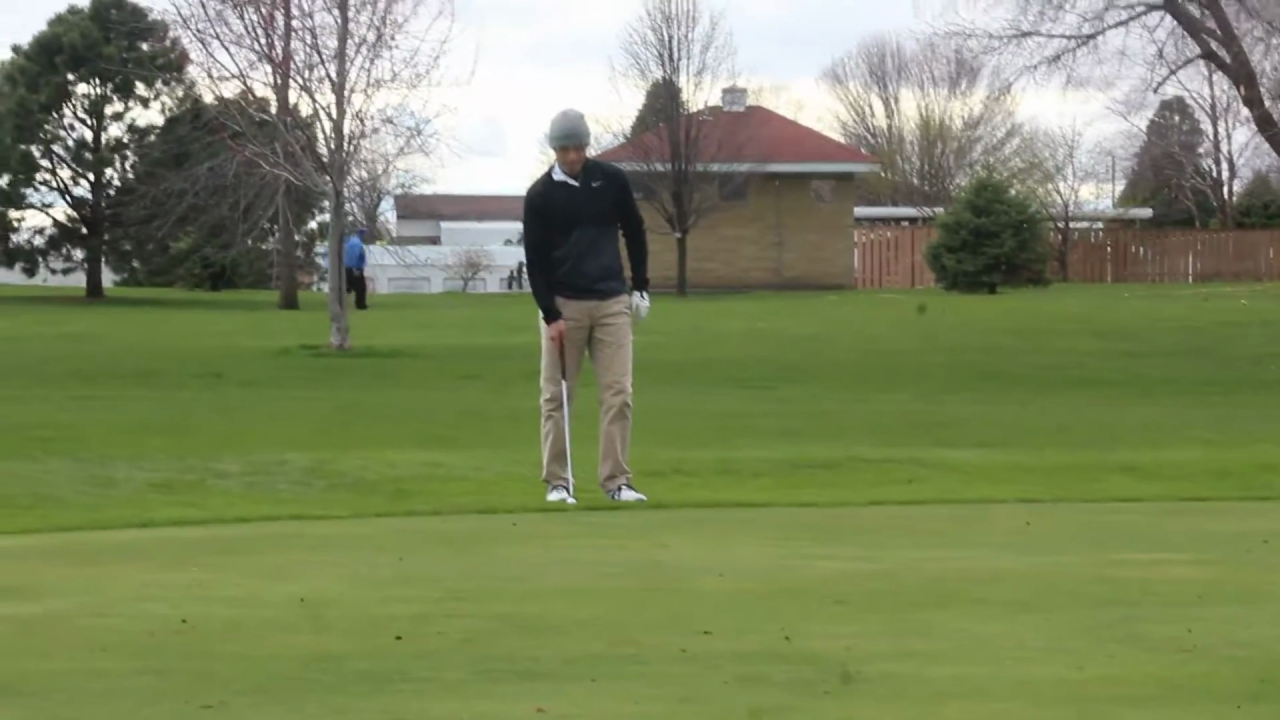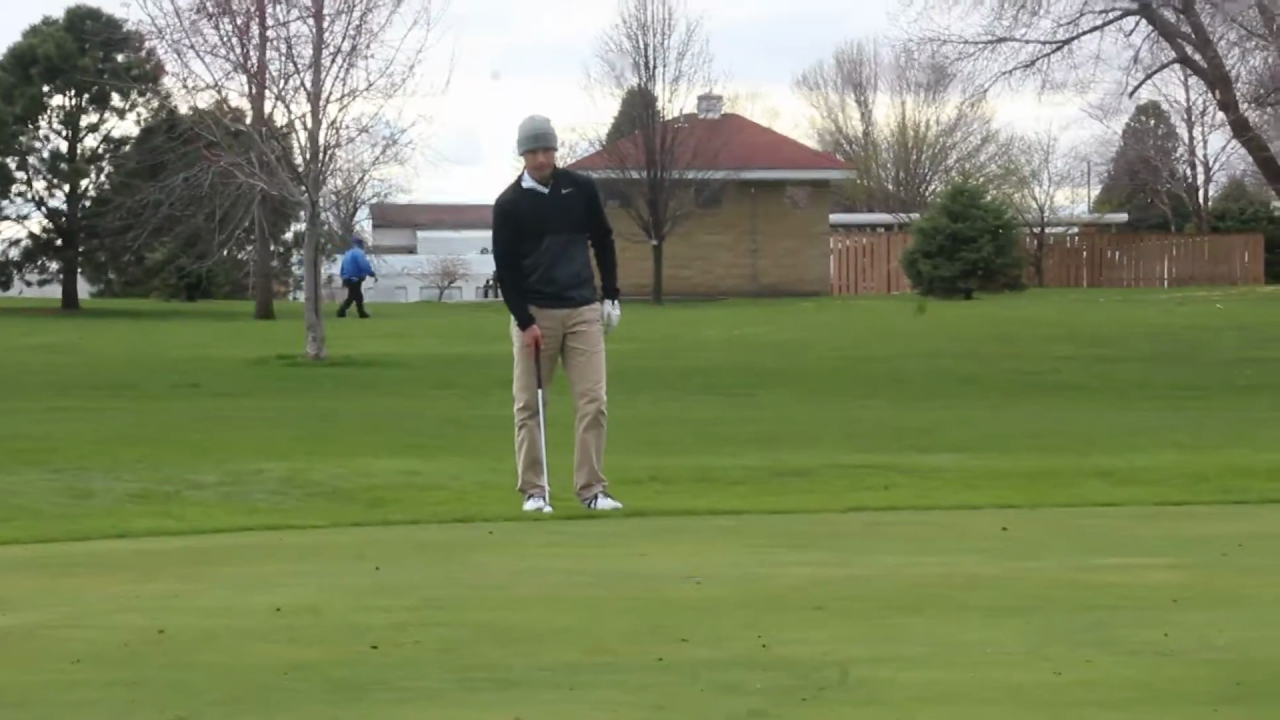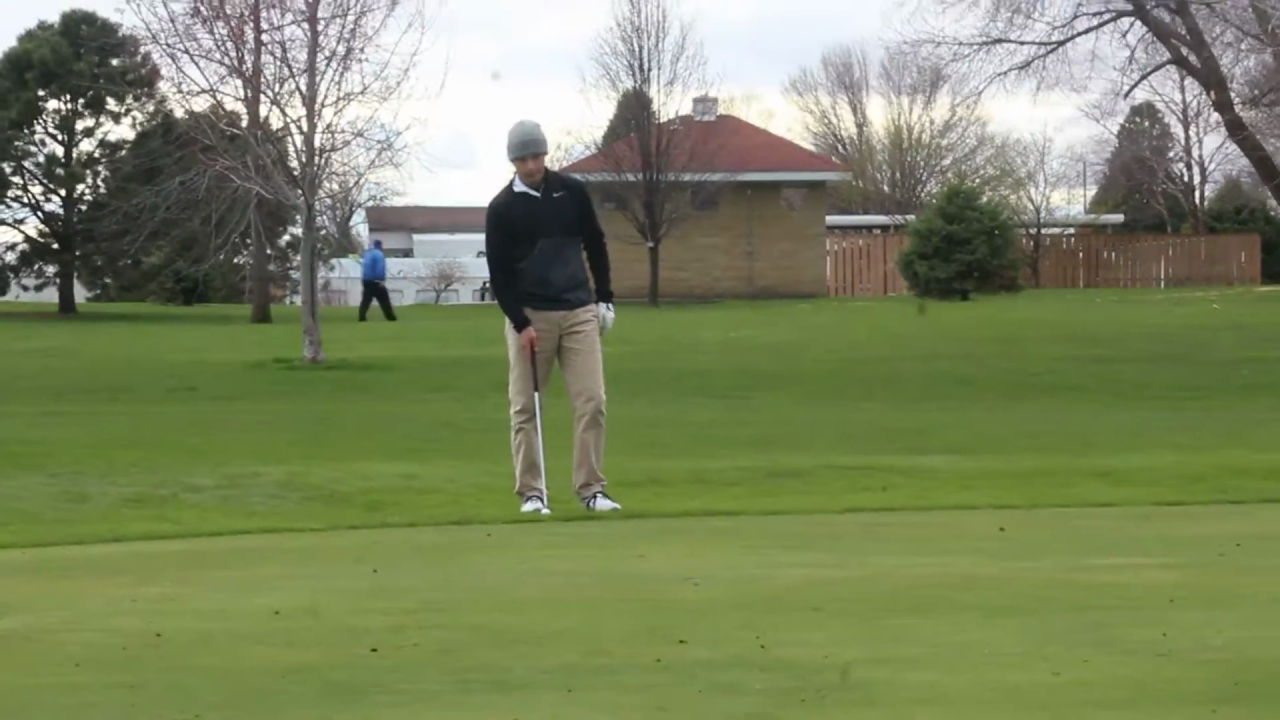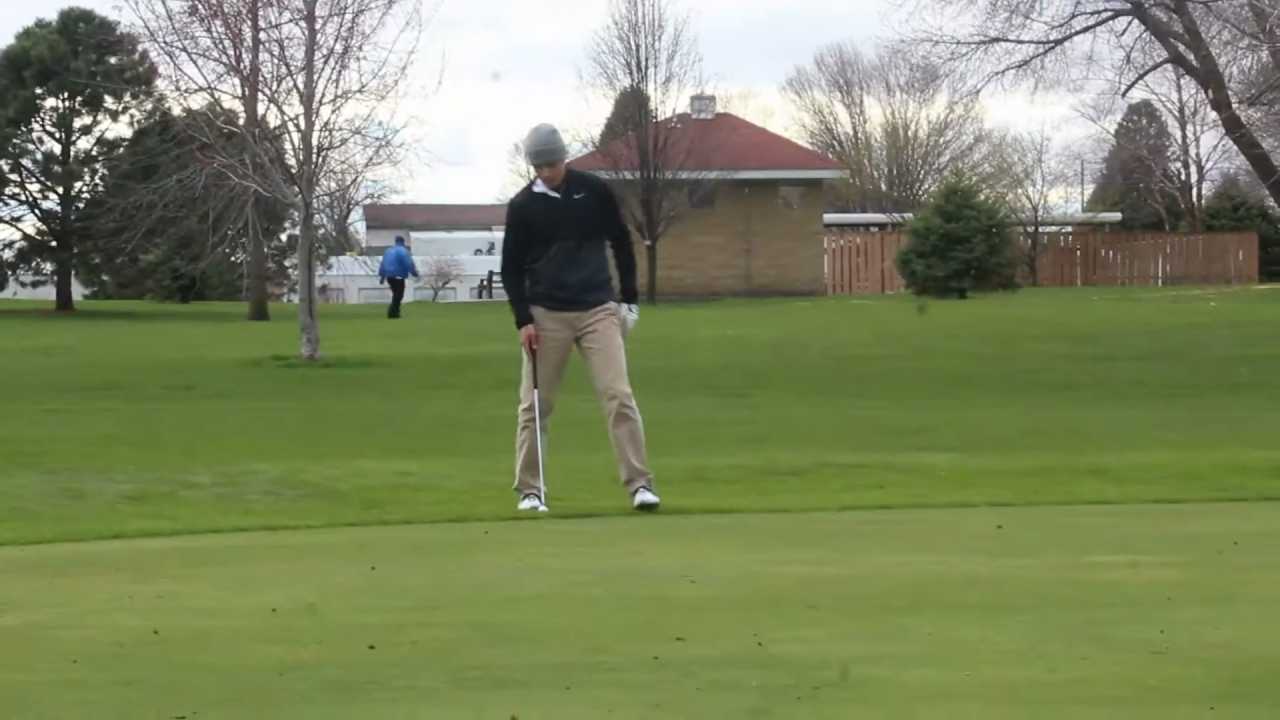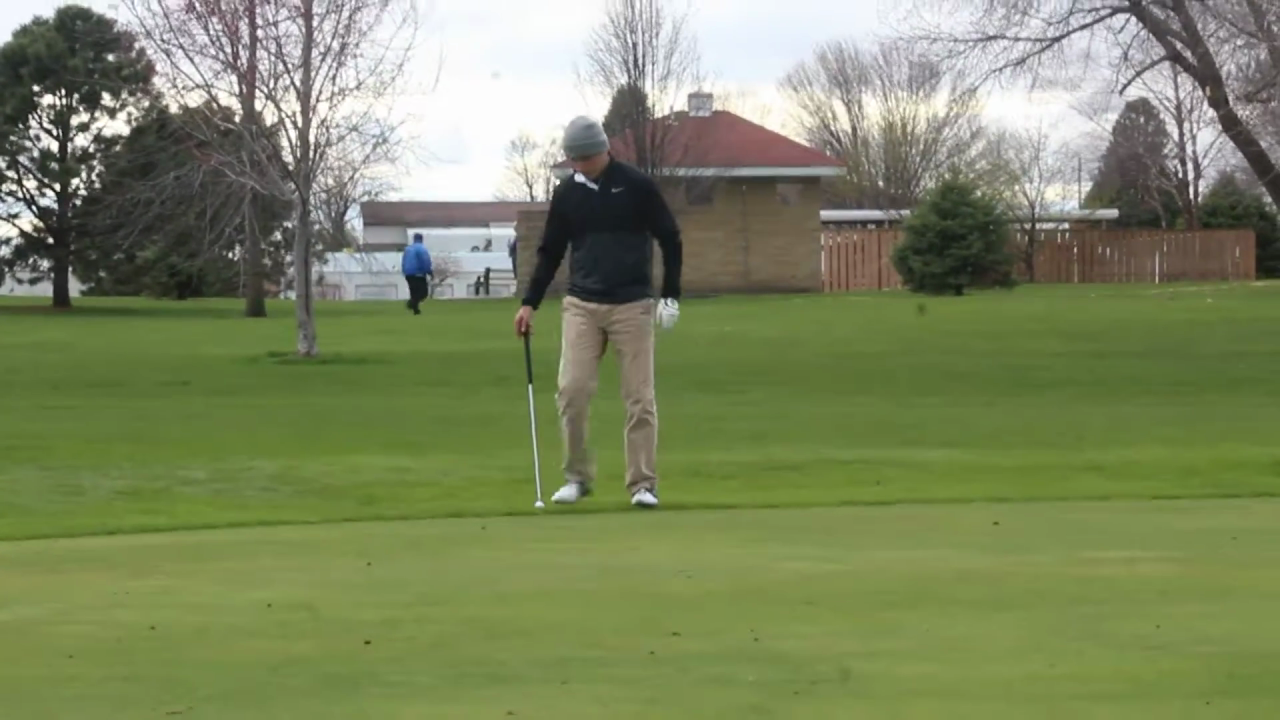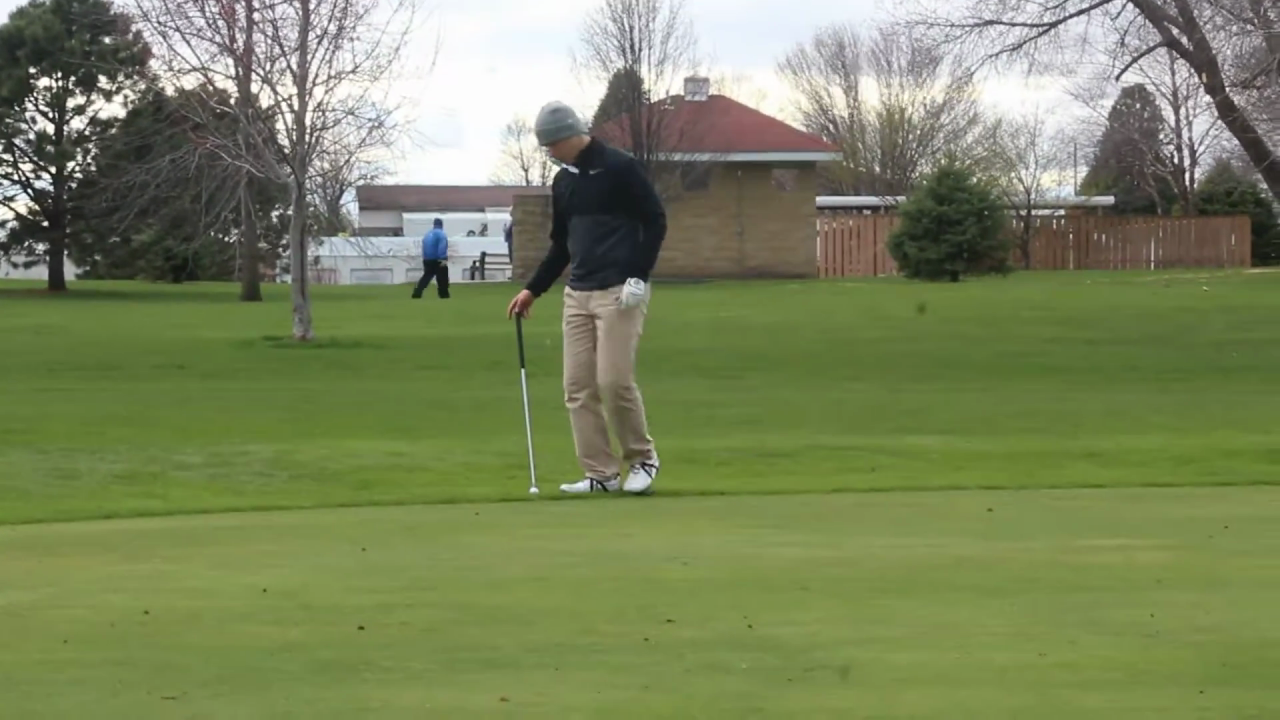
dt=0.4s
person 1, frame 1
left shoulder: (612, 179)
right shoulder: (540, 194)
left elbow: (634, 232)
right elbow: (535, 259)
left wrist: (640, 286)
right wrist: (550, 315)
left hip: (612, 301)
right hip: (563, 305)
left knee: (618, 393)
right knee: (556, 395)
left ankle: (616, 480)
right ankle: (557, 481)
person 1, frame 2
left shoulder: (581, 188)
right shoulder: (509, 203)
left elbow: (603, 241)
right elbow: (505, 268)
left wrist: (611, 295)
right wrist: (524, 320)
left hip: (584, 310)
right hip: (534, 314)
left knee: (592, 402)
right knee: (528, 405)
left ankle: (592, 488)
right ankle: (533, 490)
person 1, frame 3
left shoulder: (572, 191)
right shoulder: (501, 207)
left elbow: (595, 244)
right elbow: (498, 272)
left wrist: (605, 298)
right wrist: (520, 322)
left hip: (579, 311)
right hip: (529, 316)
left knee: (592, 401)
right knee: (525, 407)
left ankle: (591, 489)
right ankle: (531, 492)
person 1, frame 4
left shoulder: (595, 190)
right shoulder: (522, 206)
left elbow: (622, 243)
right elbow: (511, 268)
left wrist: (629, 299)
right wrist: (523, 319)
left hip: (598, 310)
right hip: (546, 315)
left knee: (618, 396)
right knee: (534, 406)
left ankle: (639, 483)
right ankle: (529, 489)
person 1, frame 5
left shoulder: (637, 185)
right shoulder: (566, 193)
left elbow: (670, 239)
right elbow: (550, 251)
left wrist: (670, 295)
right wrist: (530, 301)
left hip: (632, 305)
right hip: (581, 304)
left knee: (639, 397)
right knee: (572, 389)
left ankle: (642, 483)
right ankle: (578, 475)
person 1, frame 6
left shoulder: (620, 166)
right shoulder: (562, 180)
left elbow: (655, 220)
left wrist: (638, 276)
right wrist: (533, 289)
left hip: (619, 291)
right hip: (578, 293)
left knee: (613, 379)
right knee: (578, 386)
left ankle: (642, 457)
right ankle: (601, 473)
